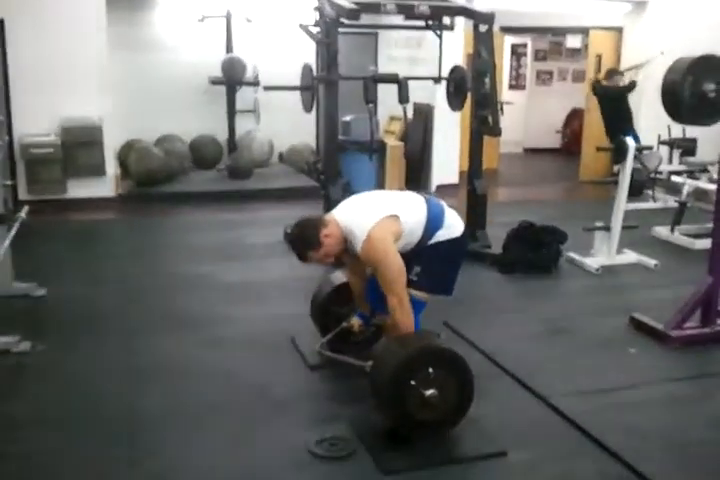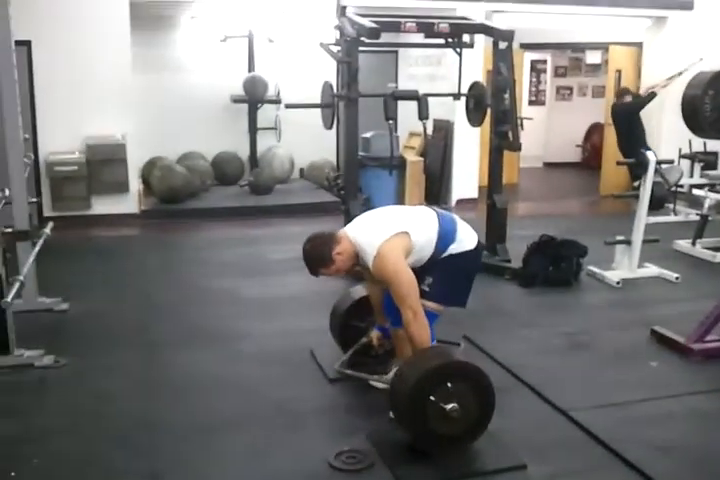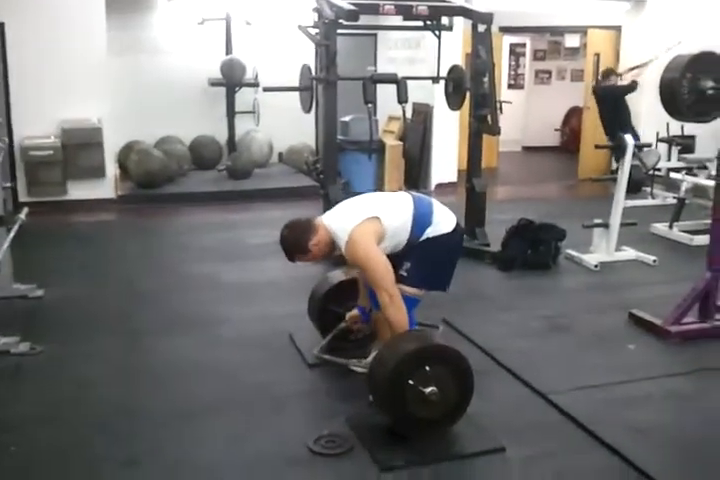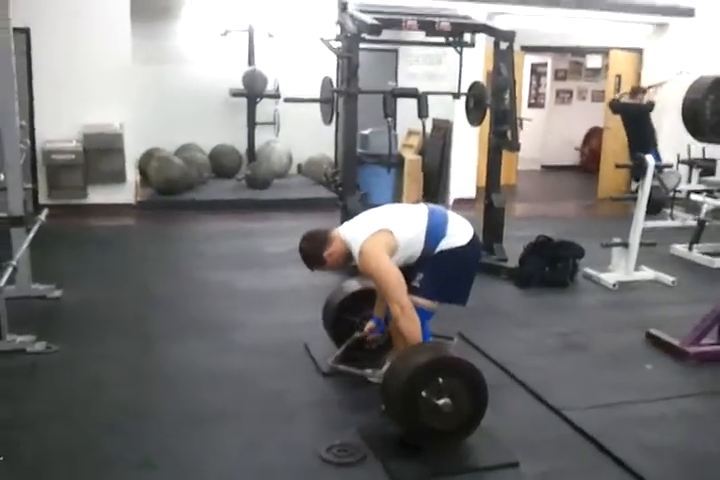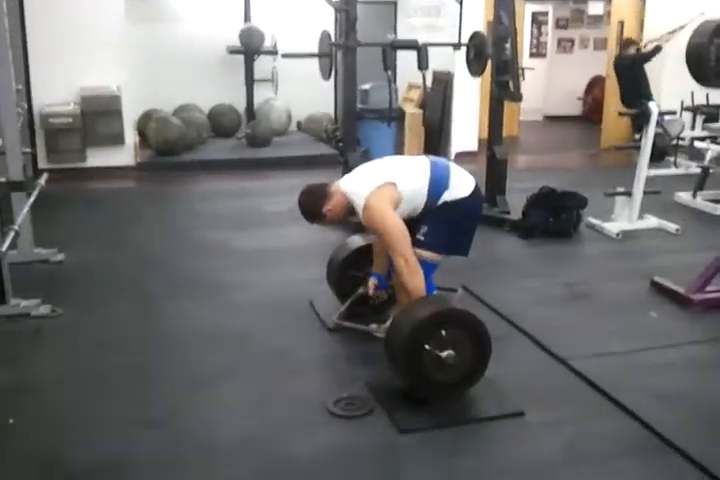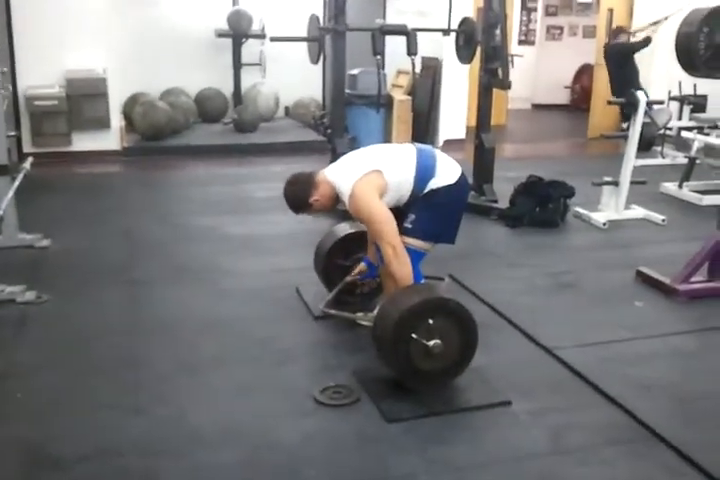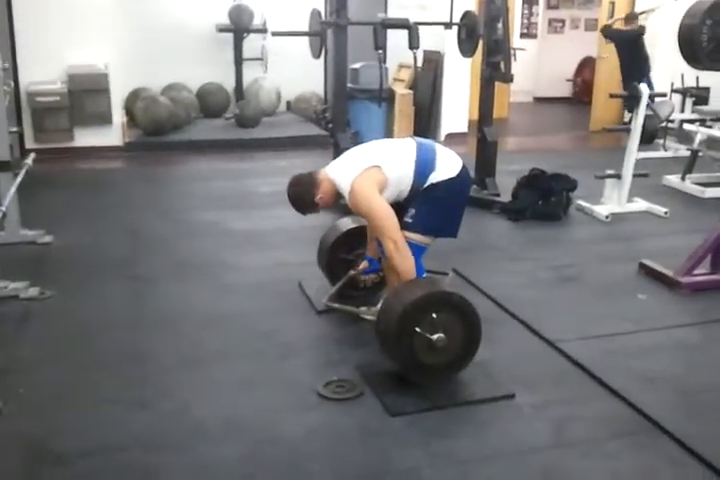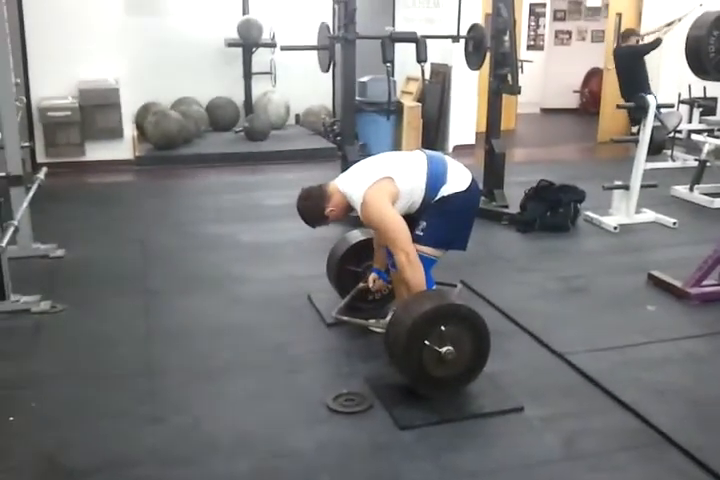
dt=0.3s
person 1, frame 1
left shoulder: (372, 238)
right shoulder: (339, 220)
left elbow: (398, 299)
right elbow: (356, 272)
right wrist: (362, 314)
left hip: (445, 235)
right hip: (418, 222)
left knee: (396, 306)
right knee: (377, 294)
person 1, frame 2
left shoulder: (383, 255)
right shoulder: (350, 237)
left elbow: (412, 313)
right elbow: (374, 283)
right wrist: (381, 326)
left hip: (459, 248)
right hip: (432, 240)
left knee: (421, 318)
right knee: (392, 307)
person 1, frame 3
left shoulder: (353, 240)
right shoulder: (333, 221)
left elbow: (389, 295)
right elbow: (370, 269)
right wrist: (362, 308)
left hip: (440, 232)
right hip: (416, 222)
left knee: (399, 303)
right knee: (378, 291)
person 1, frame 4
left shoulder: (368, 251)
right shoulder: (353, 232)
left elbow: (401, 307)
right elbow: (387, 282)
right wrist: (378, 319)
left hip: (457, 245)
right hip: (438, 236)
left knee: (415, 314)
right knee: (395, 297)
person 1, frame 5
left shoulder: (371, 204)
right shoulder: (354, 184)
left elbow: (406, 259)
right elbow: (383, 234)
right wrist: (378, 276)
left hip: (459, 197)
right hip: (436, 192)
left knee: (417, 266)
right knee: (396, 257)
person 1, frame 6
left shoulder: (358, 194)
right shoulder: (336, 174)
left elbow: (393, 248)
right elbow: (378, 224)
right wrist: (370, 261)
left hip: (446, 184)
right hip: (426, 175)
left knee: (405, 256)
right knee: (385, 245)
person 1, frame 7
left shoulder: (357, 190)
right shoulder: (339, 170)
left elbow: (395, 243)
right elbow: (376, 219)
right wrist: (371, 258)
left hip: (446, 178)
right hip: (430, 167)
left knee: (406, 251)
right knee: (387, 236)
person 1, frame 8
left shoulder: (370, 202)
right shoulder: (349, 183)
left elbow: (406, 255)
right elbow: (383, 228)
right wrist: (379, 269)
left hip: (456, 191)
right hip: (434, 182)
left knee: (417, 263)
right knee: (395, 249)
